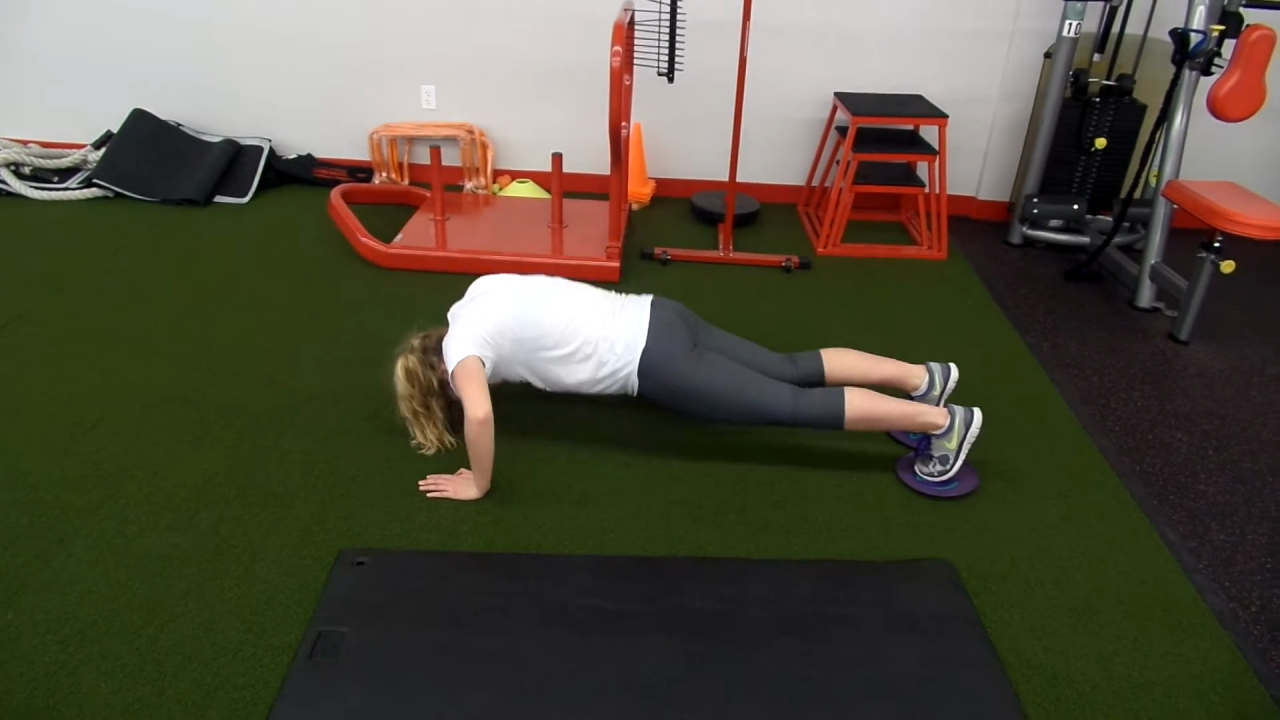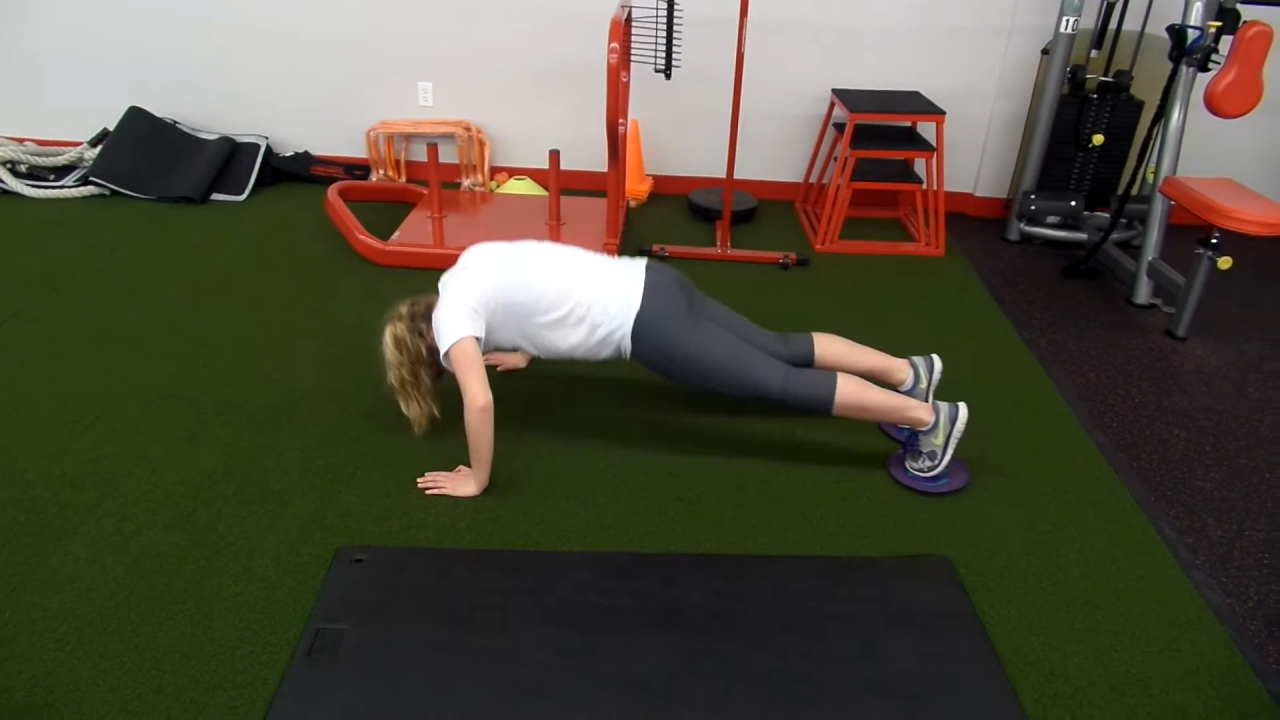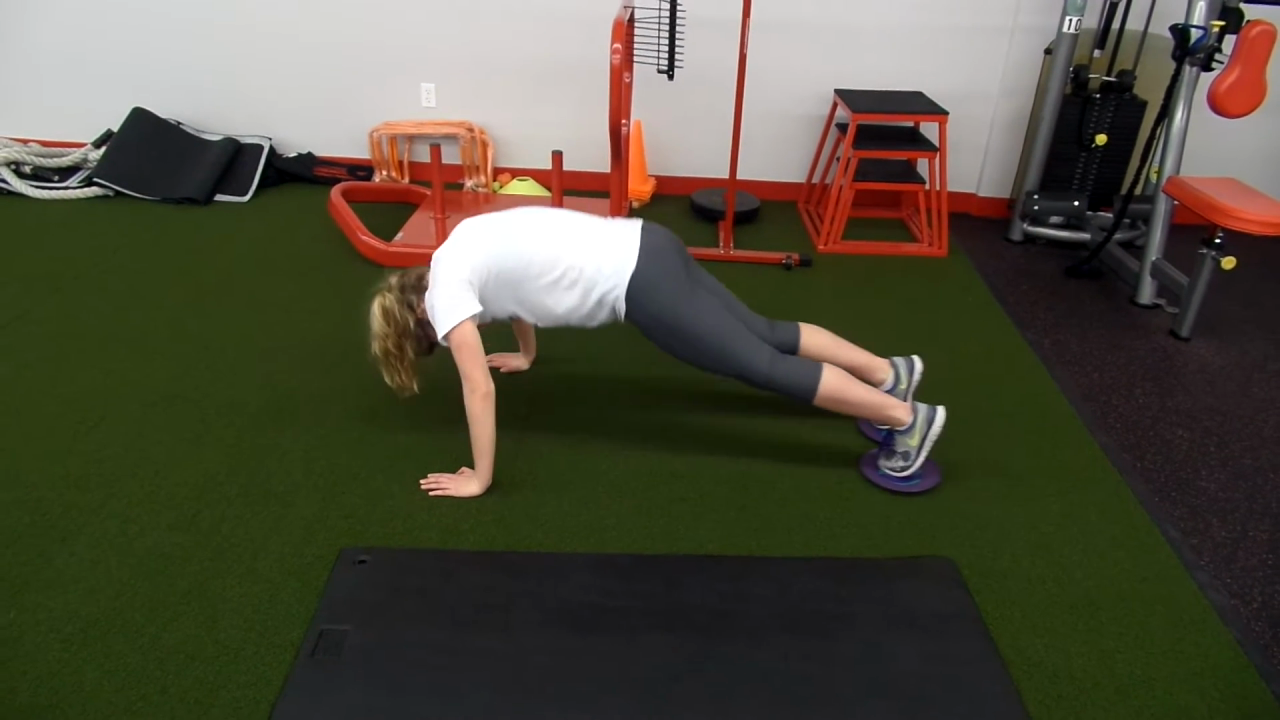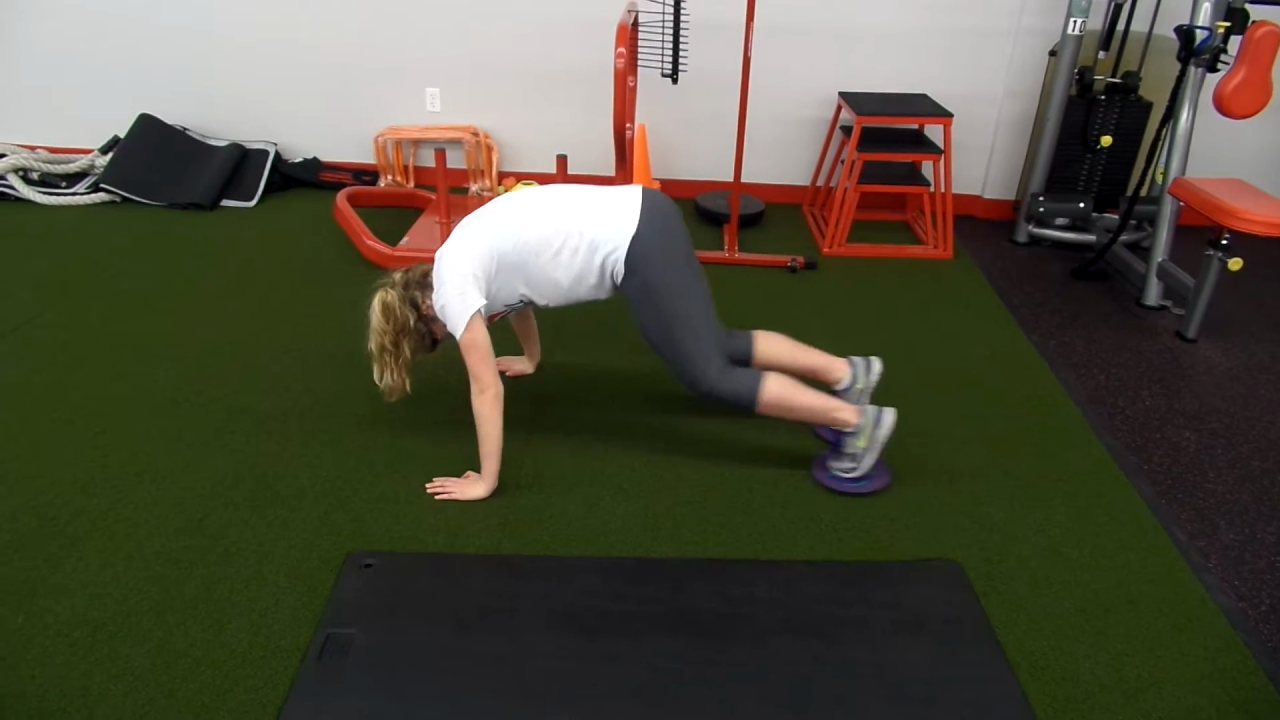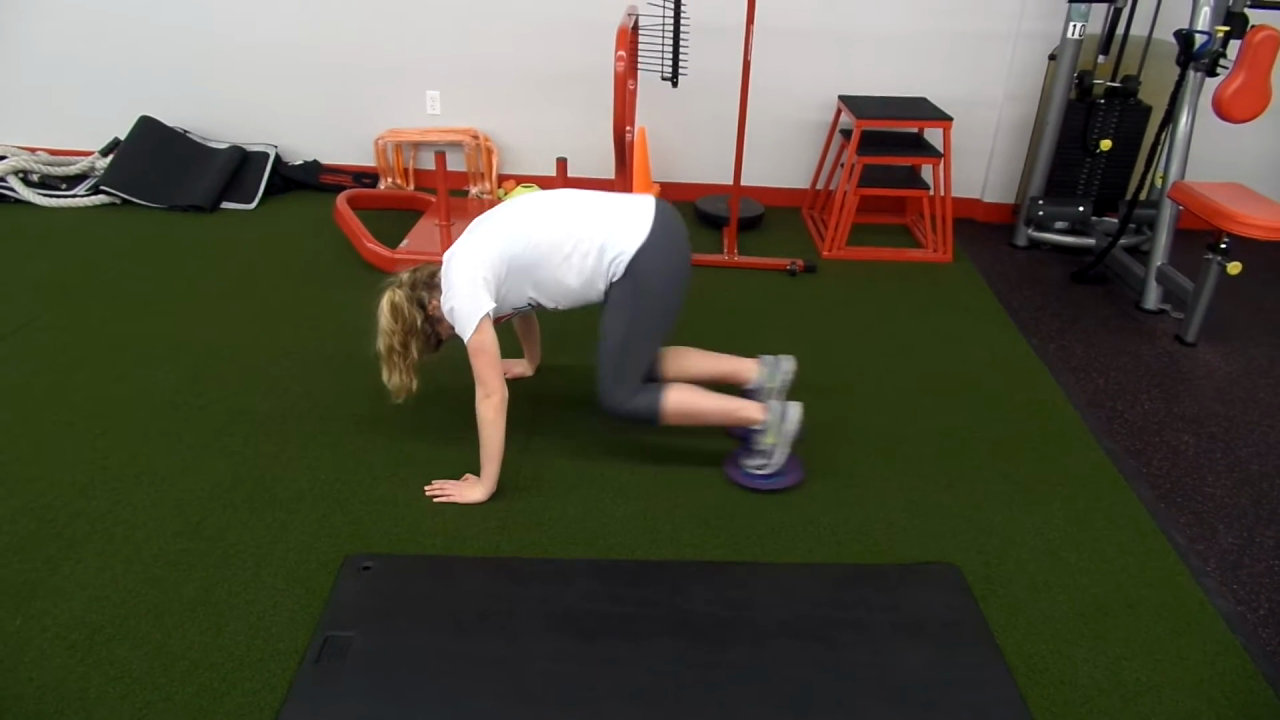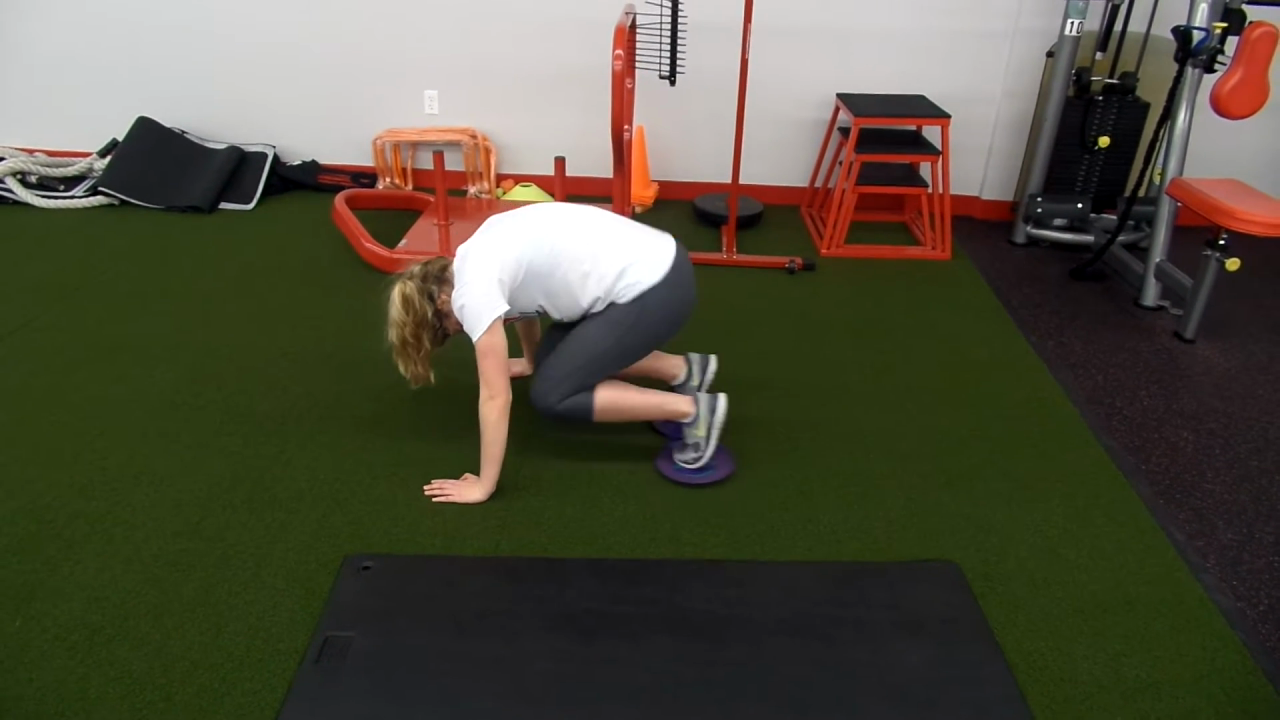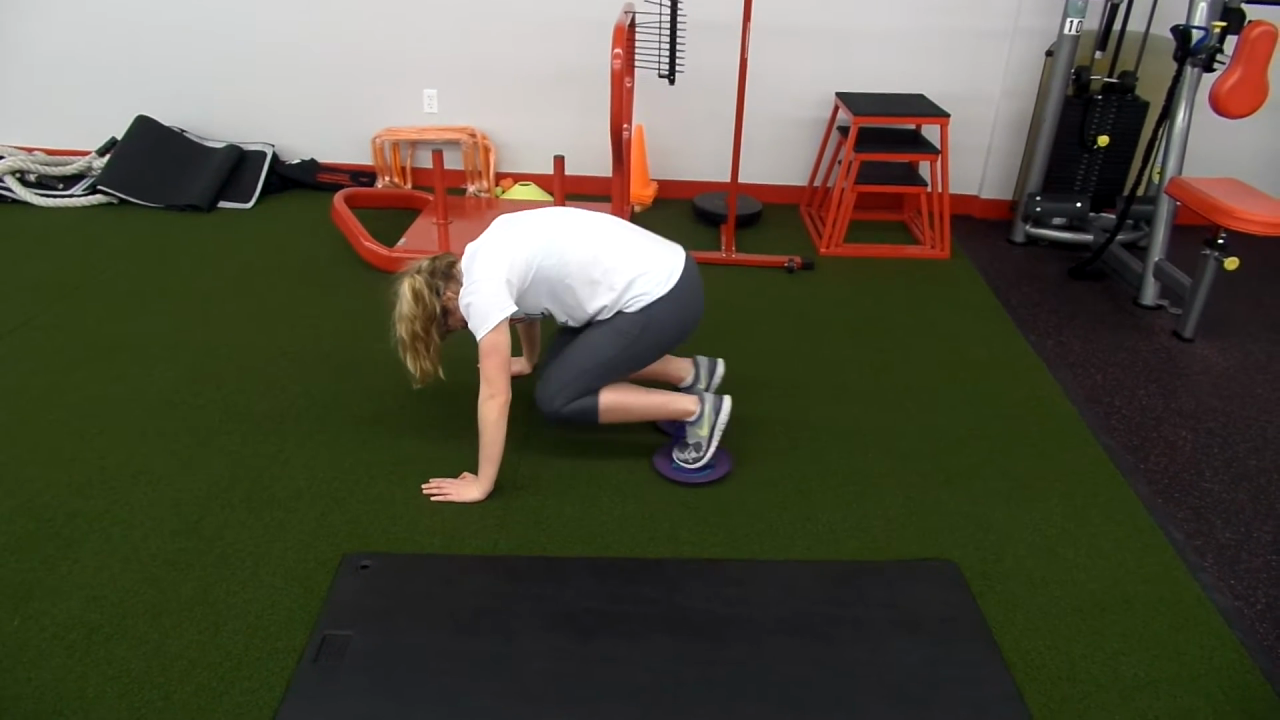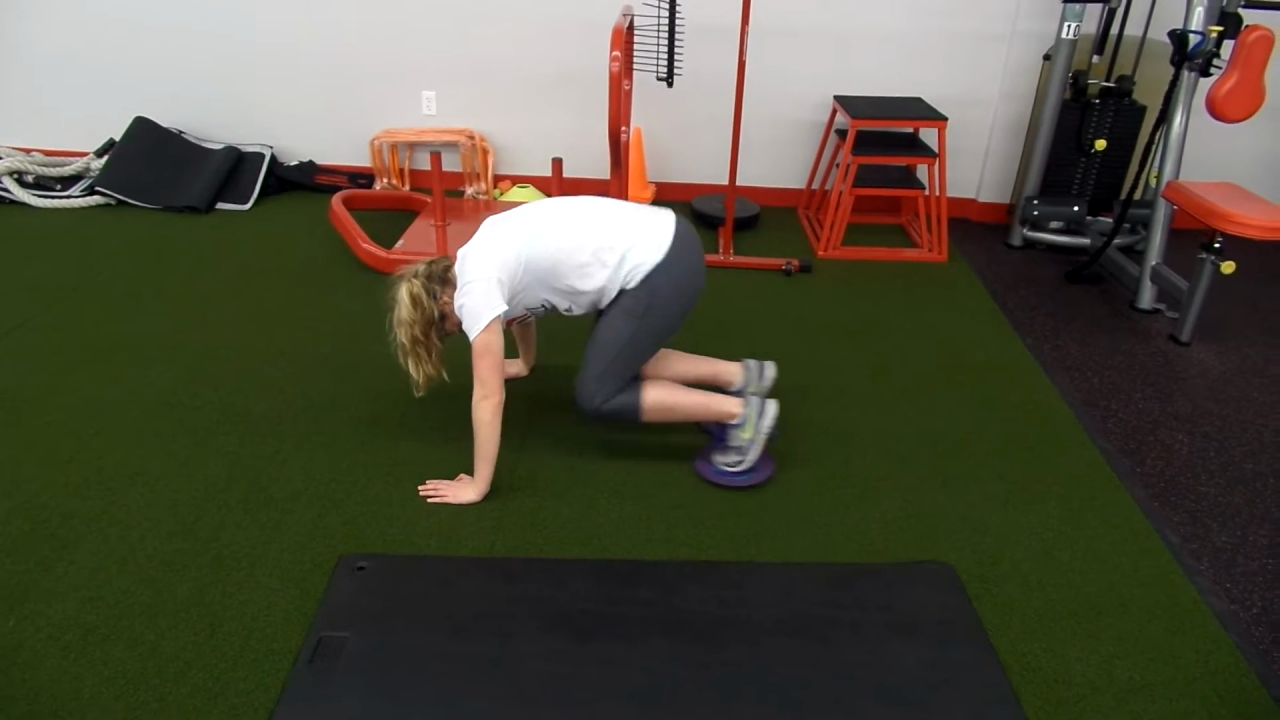
dt=0.2s
person 1, frame 1
left shoulder: (461, 345)
right shoulder: (479, 293)
left elbow: (478, 416)
left wrist: (477, 484)
left hip: (654, 359)
right hip: (656, 317)
left knee: (788, 402)
right knee: (789, 369)
left ankle: (940, 423)
right ankle: (924, 378)
person 1, frame 2
left shoulder: (450, 316)
right shoulder: (468, 266)
left elbow: (479, 401)
left wrist: (476, 479)
right wrist: (526, 351)
left hip: (646, 322)
right hip: (651, 282)
left knee: (776, 380)
right knee: (777, 347)
left ankle: (930, 419)
right ankle: (910, 372)
person 1, frame 3
left shoulder: (444, 294)
right shoulder: (460, 251)
left elbow: (478, 391)
left wrist: (479, 479)
right wrist: (525, 355)
left hip: (640, 279)
right hip: (646, 244)
left knee: (757, 363)
right knee: (761, 333)
left ankle: (909, 419)
right ankle: (891, 374)
person 1, frame 4
left shoulder: (450, 287)
right shoulder: (465, 254)
left elbow: (485, 389)
left wrist: (484, 482)
right wrist: (530, 359)
left hip: (639, 244)
right hip: (640, 215)
left knee: (706, 375)
right knee: (719, 346)
left ankle: (855, 419)
right ankle: (848, 373)
person 1, frame 5
left shoulder: (460, 288)
right shoulder: (467, 258)
left elbow: (490, 393)
left wrist: (485, 485)
right wrist: (530, 360)
left hip: (646, 254)
right hip: (646, 225)
left knee: (620, 397)
right knee: (626, 364)
left ankle: (762, 415)
right ankle: (752, 373)
person 1, frame 6
left shoulder: (471, 288)
right shoulder: (480, 251)
left elbow: (495, 396)
left wrist: (483, 486)
right wrist: (530, 360)
left hip: (654, 290)
right hip: (656, 263)
left knee: (551, 395)
right knee: (556, 360)
left ankle: (690, 408)
right ankle: (680, 369)
person 1, frame 7
left shoulder: (480, 289)
right shoulder: (485, 254)
left elbow: (496, 395)
left wrist: (482, 485)
right wrist: (529, 359)
left hip: (661, 298)
right hip: (663, 270)
left knee: (556, 399)
right knee: (563, 365)
left ankle: (694, 409)
right ankle: (690, 372)
person 1, frame 8
left shoulder: (472, 291)
right shoulder: (476, 258)
left elbow: (489, 397)
left wrist: (477, 486)
right wrist: (526, 361)
left hip: (658, 265)
right hip: (664, 239)
left knee: (598, 398)
right knee: (619, 366)
left ankle: (740, 412)
right ankle: (740, 375)
